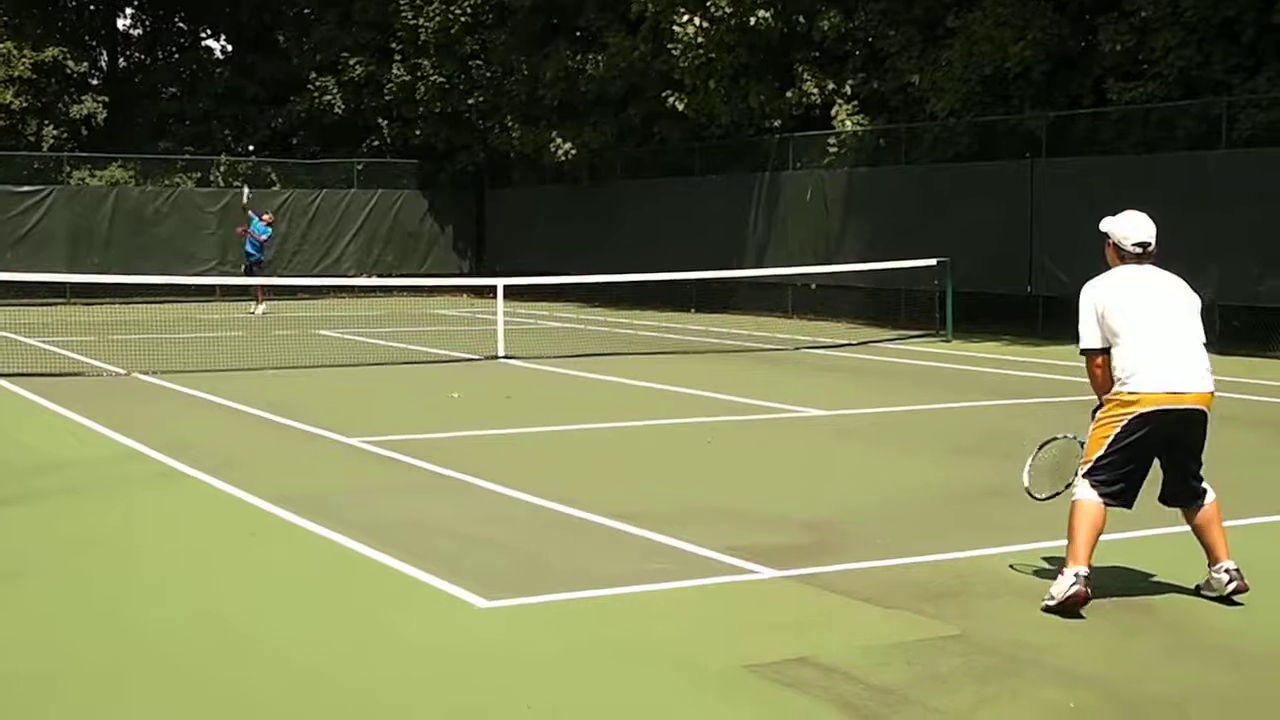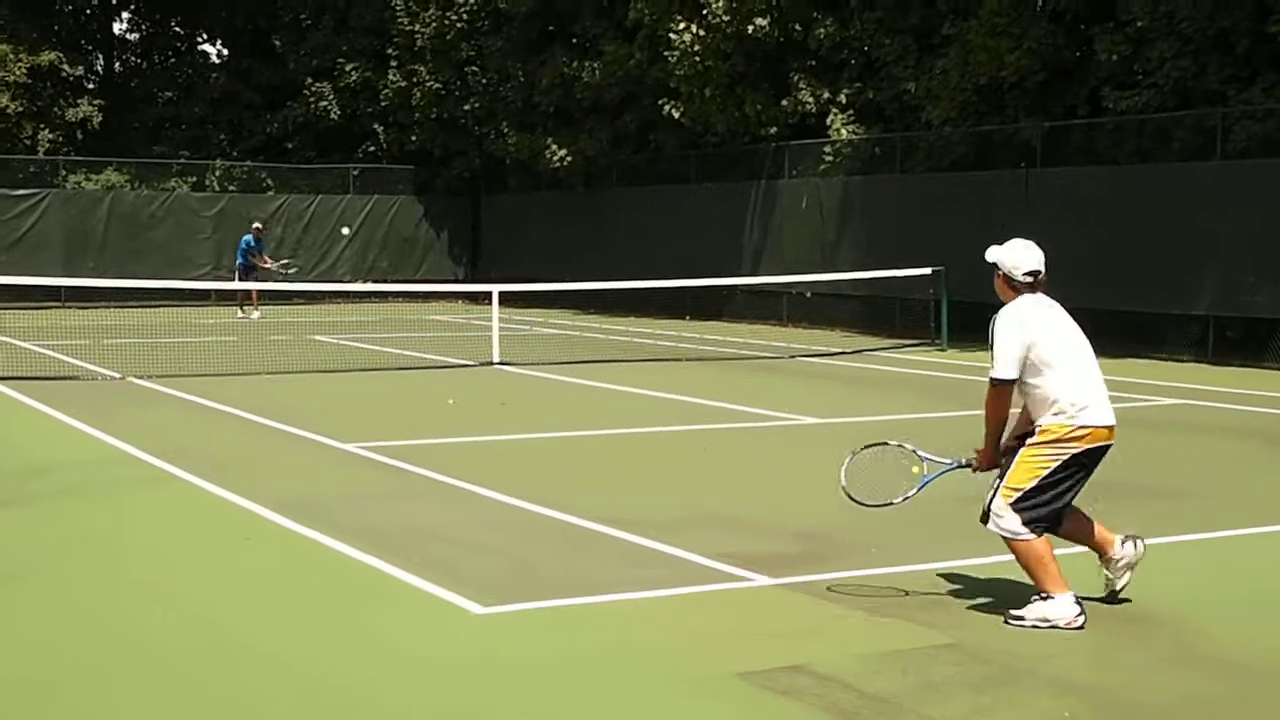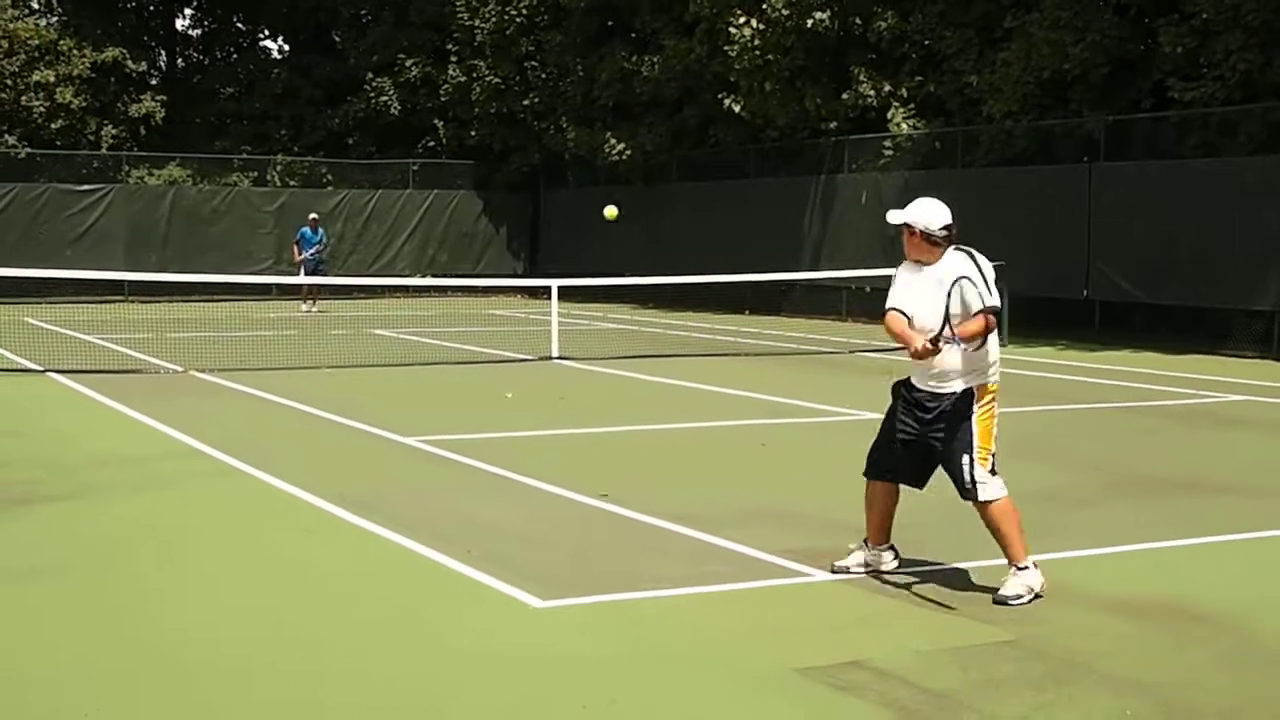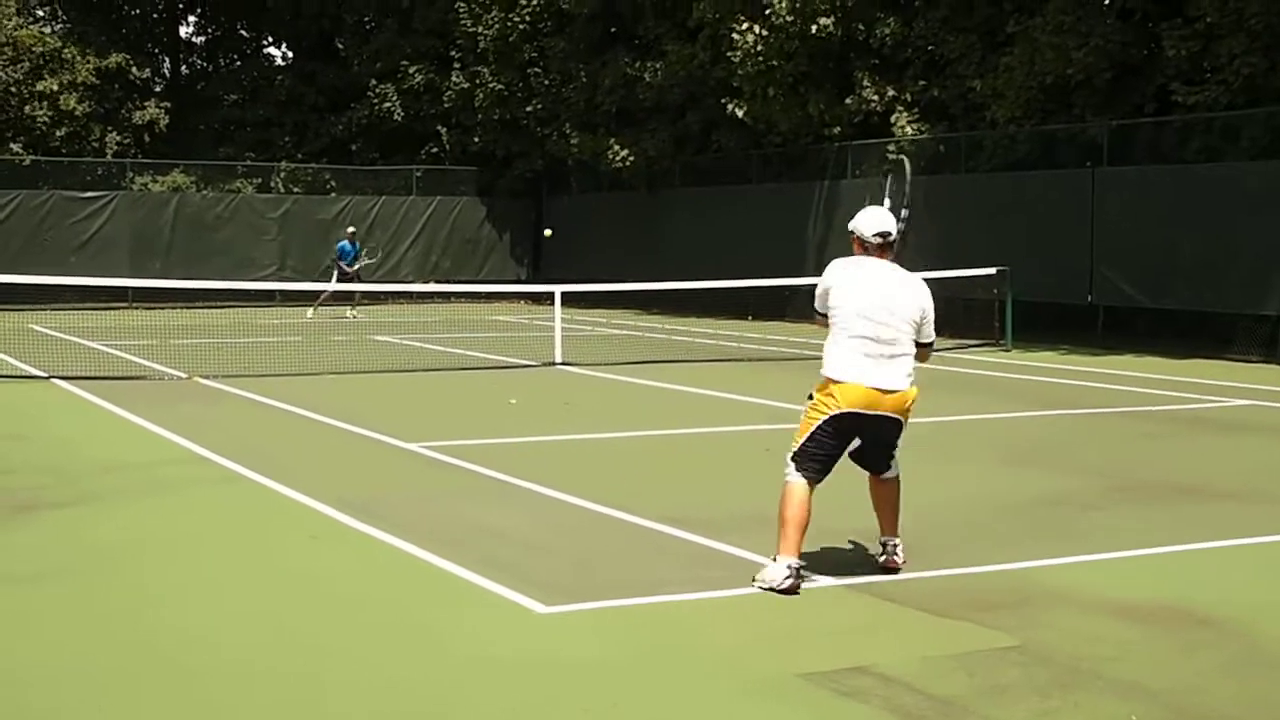
dt=0.7s
person 1, frame 1
left shoulder: (1098, 288)
right shoulder: (1180, 288)
left elbow: (1097, 363)
right elbow: (1191, 346)
left wrist: (1111, 408)
left hip: (1141, 396)
right hip: (1197, 395)
left knee: (1093, 484)
right knee: (1190, 487)
left ankle: (1074, 577)
right ankle: (1224, 572)
person 1, frame 2
left shoulder: (1010, 317)
right shoulder: (1046, 310)
left elbow: (1000, 393)
left wrist: (988, 448)
right wrist: (1009, 444)
left hip: (1073, 428)
right hip: (1092, 422)
left knee: (1005, 513)
right knee: (1042, 509)
left ankle: (1060, 603)
right ankle: (1117, 549)
person 1, frame 3
left shoulder: (969, 263)
right shoulder: (907, 269)
left elbow: (985, 322)
right elbow: (893, 318)
left wrist: (948, 338)
right wrist: (912, 338)
left hip: (967, 390)
right hip: (917, 390)
left knee: (978, 480)
right knee: (881, 468)
left ankle: (1024, 570)
right ankle: (876, 551)
person 1, frame 4
left shoulder: (838, 270)
right shoulder: (916, 287)
left elbow: (823, 317)
right elbow: (923, 352)
left hip: (844, 391)
right hip: (896, 399)
left knee: (800, 471)
right knee: (880, 464)
left ankle: (786, 564)
right ankle: (891, 547)
